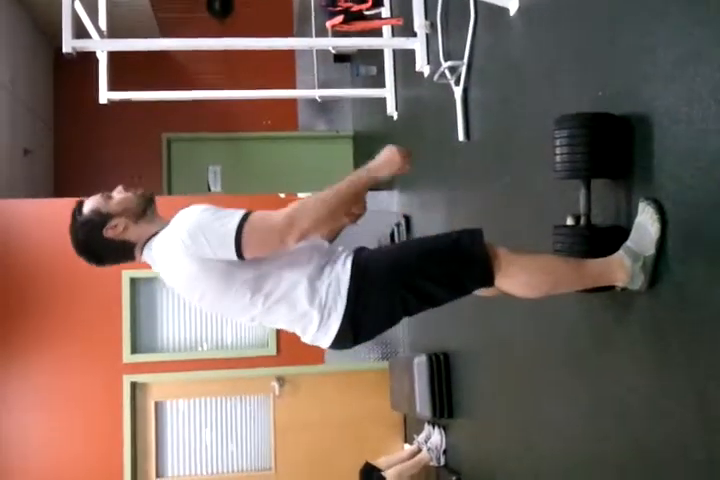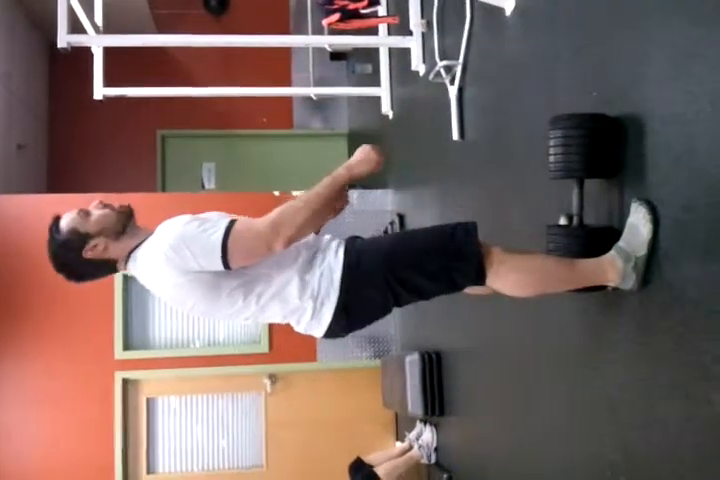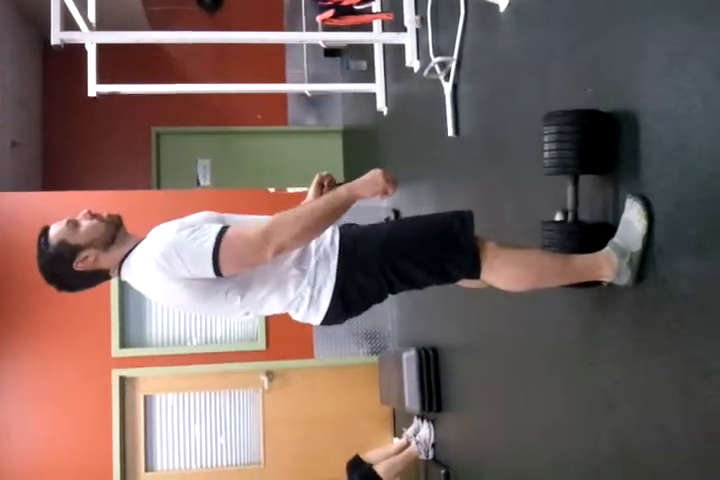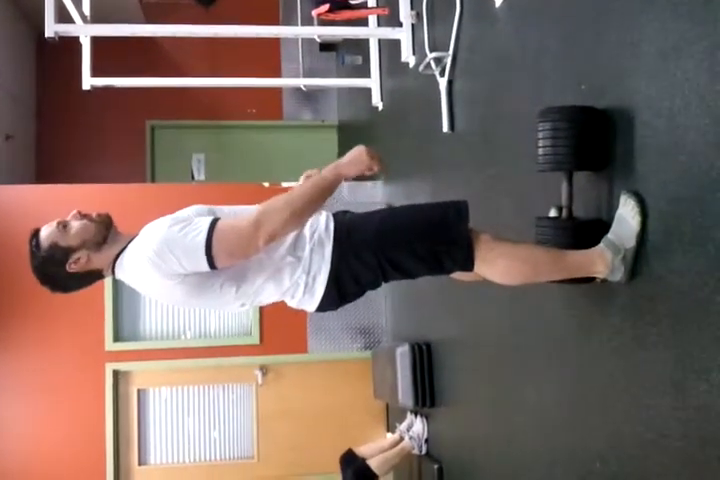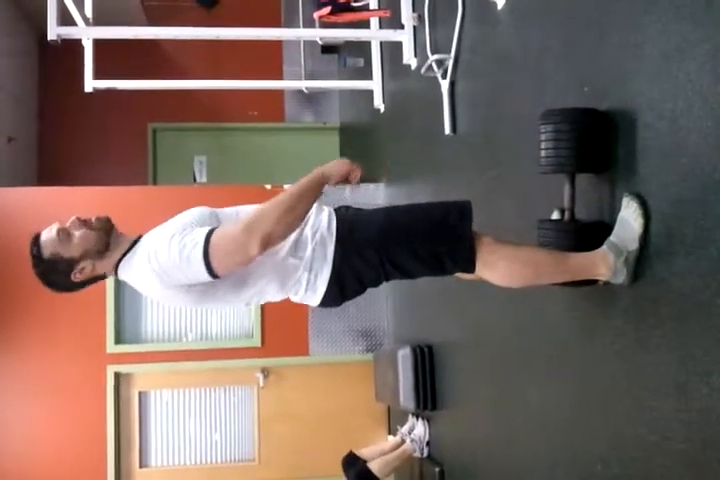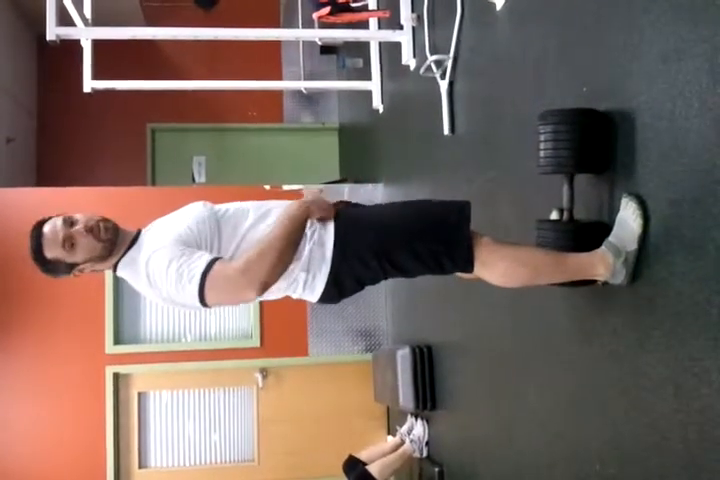
dt=0.3s
person 1, frame 1
left shoulder: (175, 257)
right shoulder: (188, 228)
right elbow: (290, 228)
left wrist: (338, 216)
right wrist: (373, 171)
left hip: (335, 311)
right hip: (350, 294)
left knee: (473, 269)
right knee: (492, 260)
left ankle: (586, 273)
right ankle: (620, 267)
person 1, frame 2
left shoulder: (162, 263)
right shoulder: (173, 244)
right elbow: (277, 233)
left wrist: (322, 205)
right wrist: (349, 170)
left hip: (330, 300)
right hip: (343, 283)
left knee: (466, 262)
right knee: (485, 259)
left ankle: (568, 275)
right ankle: (613, 267)
person 1, frame 3
left shoulder: (155, 264)
right shoulder: (164, 252)
right elbow: (271, 243)
left wrist: (313, 203)
right wrist: (354, 189)
left hip: (326, 287)
right hip: (337, 268)
left knee: (461, 257)
right knee: (479, 252)
left ankle: (561, 270)
right ankle: (606, 263)
person 1, frame 4
left shoulder: (150, 256)
right shoulder: (157, 252)
right elbow: (263, 233)
left wrist: (309, 186)
right wrist: (338, 169)
left hip: (320, 256)
right hip: (331, 258)
left knee: (456, 248)
right knee: (475, 246)
left ankle: (552, 265)
right ankle: (602, 259)
person 1, frame 5
left shoulder: (150, 252)
right shoulder: (160, 262)
right elbow: (257, 240)
left wrist: (313, 189)
right wrist: (323, 173)
left hip: (328, 234)
right hip: (335, 254)
left knee: (460, 250)
right knee: (476, 249)
left ankle: (553, 267)
right ankle: (603, 262)
person 1, frame 6
left shoulder: (157, 233)
right shoulder: (159, 271)
right elbow: (251, 280)
left wrist: (304, 206)
right wrist: (299, 208)
left hip: (321, 227)
right hip: (333, 256)
left knee: (462, 246)
right knee: (476, 251)
left ankle: (556, 265)
right ankle: (603, 262)
